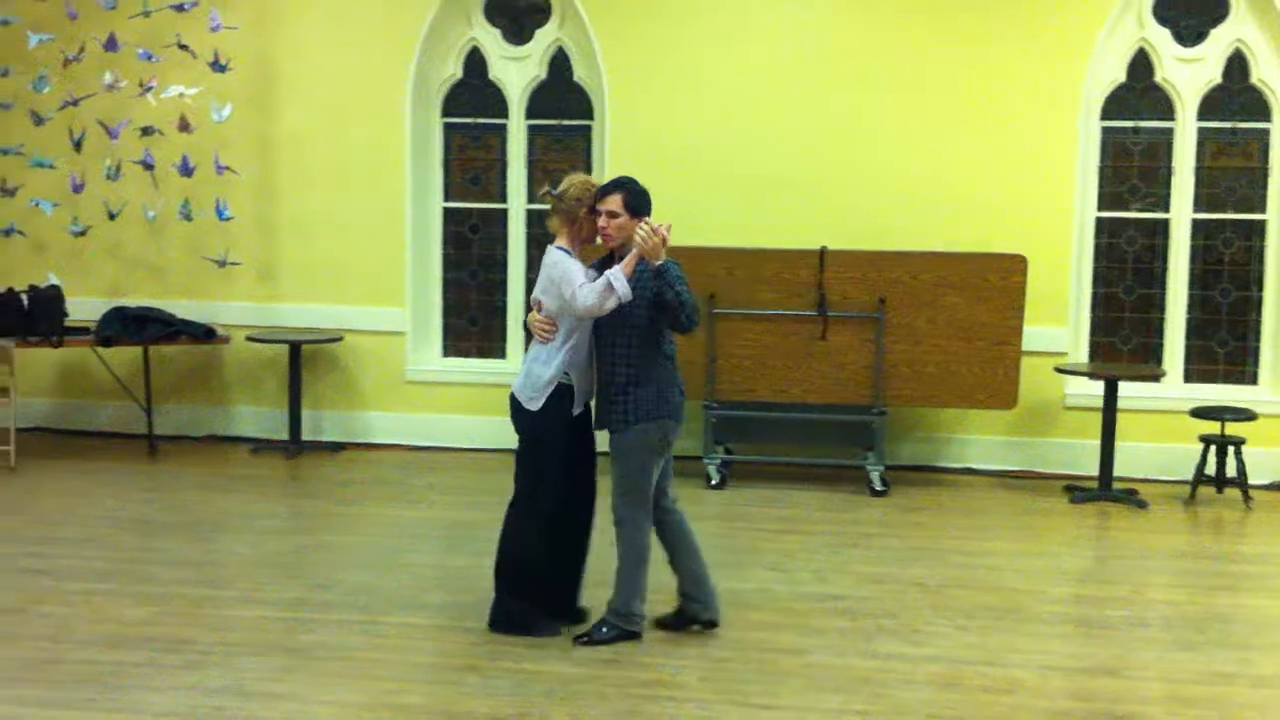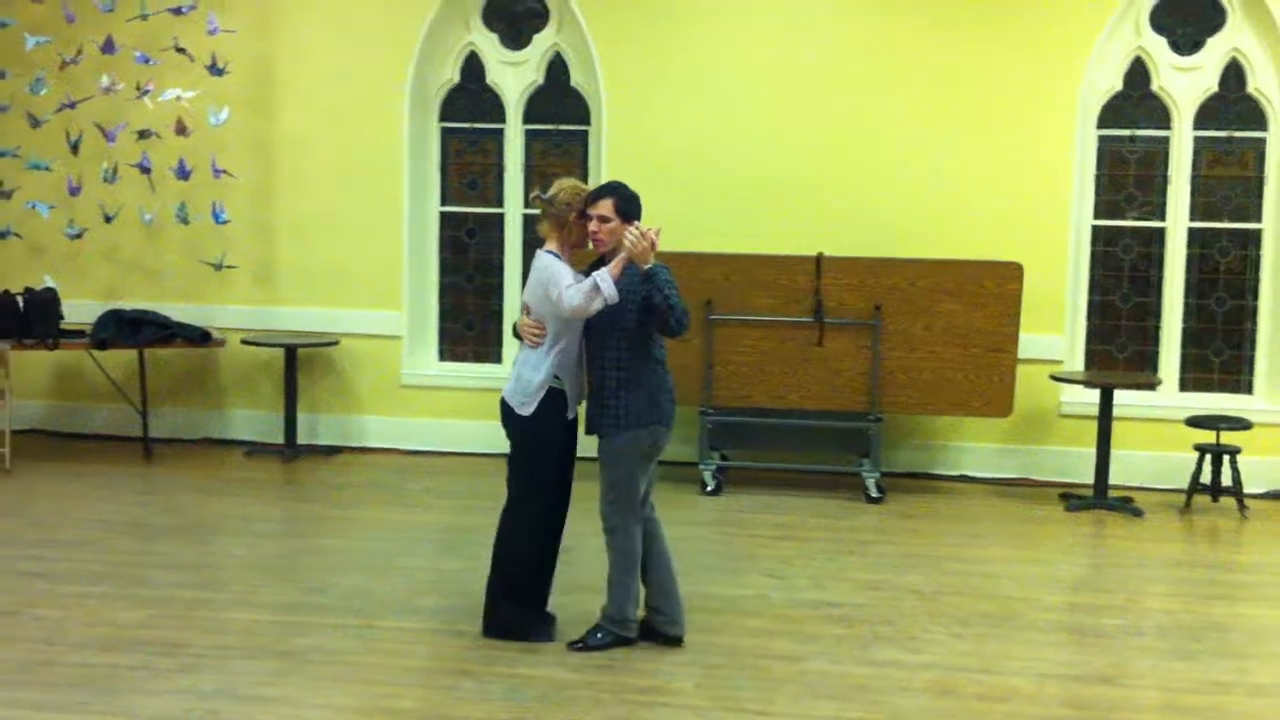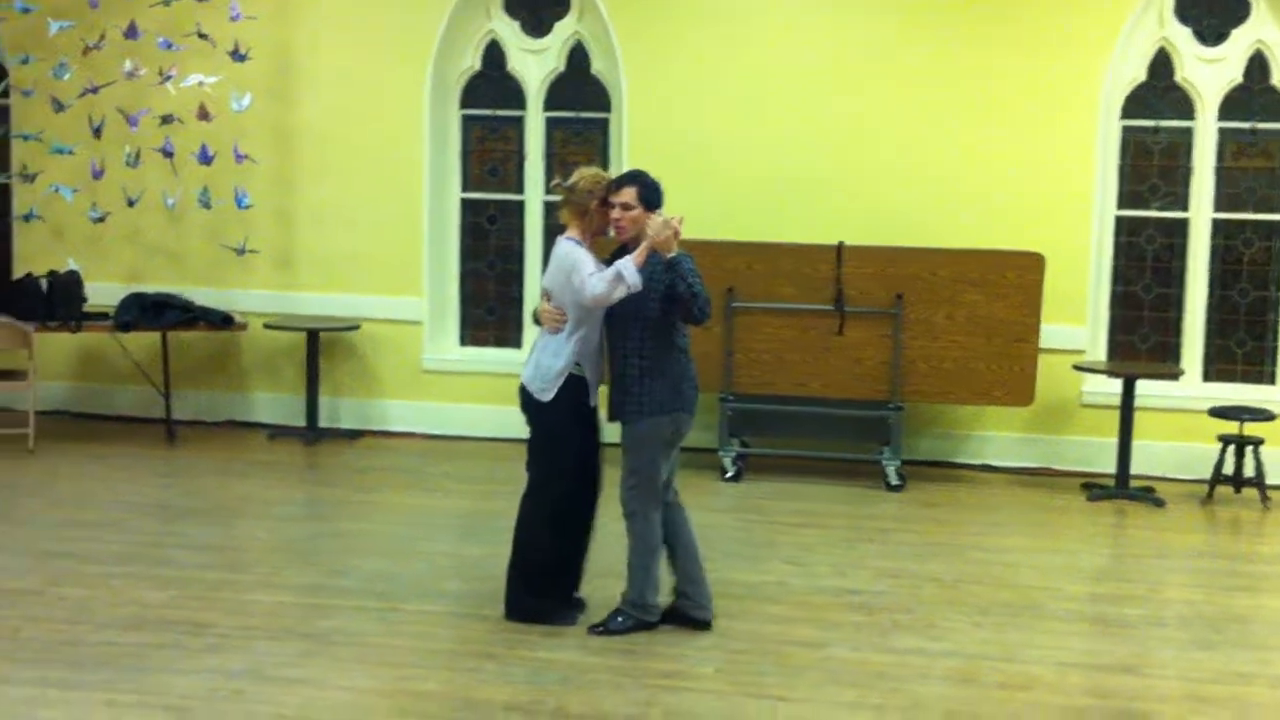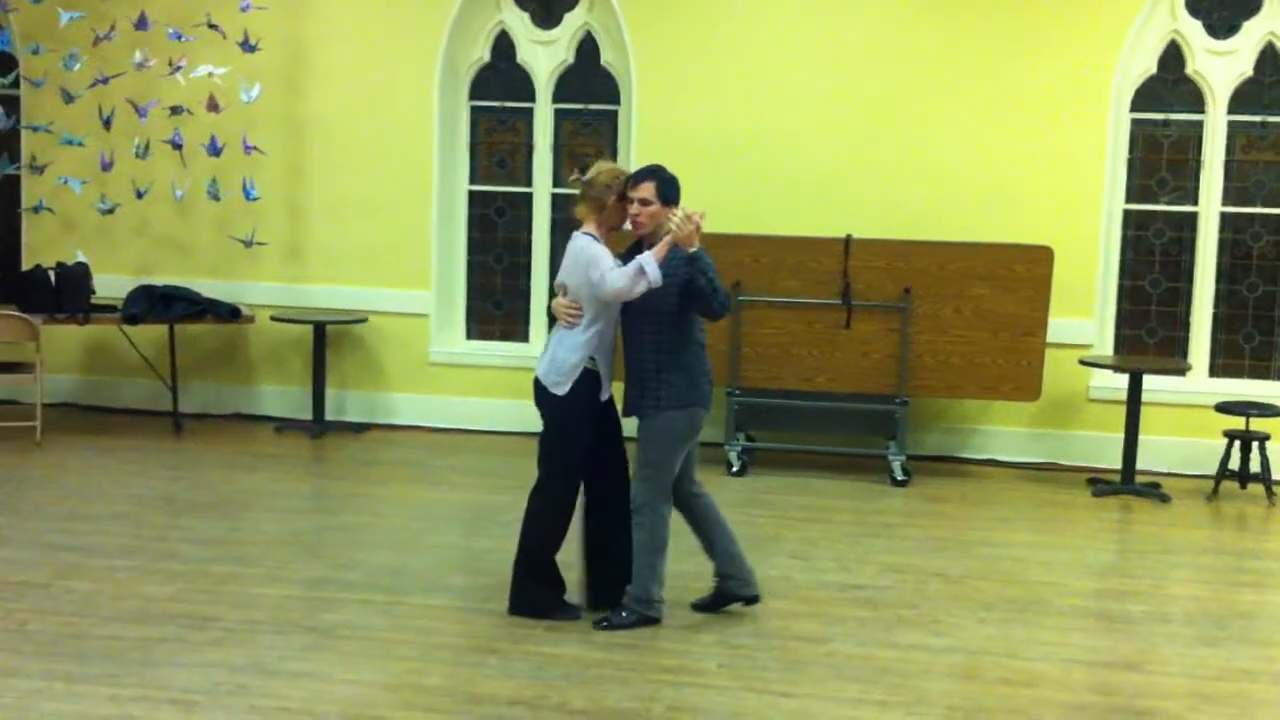
dt=0.2s
person 1, frame 1
left shoulder: (658, 272)
right shoulder: (599, 272)
left elbow: (688, 322)
left wrist: (658, 262)
right wrist: (536, 319)
left hip: (648, 408)
right hip: (627, 408)
left knee: (631, 512)
right knee: (661, 507)
left ankle: (625, 617)
right ankle: (700, 603)
person 1, frame 2
left shoulder: (649, 275)
right shoulder: (590, 278)
left elbow: (676, 325)
left wrist: (646, 266)
right wrist: (525, 323)
left hip: (639, 414)
right hip: (615, 413)
left knee: (621, 517)
right knee: (640, 515)
left ankle: (619, 623)
right ankle: (665, 619)
person 1, frame 3
left shoulder: (669, 264)
right shoulder: (612, 266)
left elbow: (698, 313)
right elbow: (576, 308)
left wrist: (670, 255)
right wrist: (545, 310)
left hip: (662, 401)
right hip: (639, 401)
left knee: (640, 502)
right knee: (663, 500)
left ankle: (640, 607)
right ankle: (693, 601)
person 1, frame 4
left shoulder: (685, 260)
right shoulder: (628, 260)
left elbow: (717, 309)
left wrist: (691, 250)
right wrist: (560, 304)
left hip: (677, 396)
right hip: (656, 395)
left knee: (648, 496)
right knee: (684, 489)
left ankle: (643, 602)
right ankle: (736, 579)
person 2, frame 1
left shoulder: (568, 261)
right shoulder: (561, 263)
right elbow: (588, 303)
right wrist: (635, 257)
left hip: (569, 399)
right hip: (545, 400)
left knee: (575, 498)
right knee: (535, 501)
left ankle: (554, 599)
right ankle: (512, 610)
person 2, frame 2
left shoulder: (555, 264)
right shoulder: (551, 267)
right elbow: (575, 304)
right wrist: (623, 259)
left hip: (554, 402)
right hip: (536, 405)
left knee: (550, 505)
right knee: (528, 506)
left ankle: (528, 606)
right ankle: (506, 616)
person 2, frame 3
left shoulder: (575, 252)
right shoulder: (572, 255)
right elbow: (598, 292)
right wrist: (648, 247)
left hip: (573, 388)
right hip: (555, 390)
left knee: (579, 489)
right knee: (549, 491)
left ankle: (556, 589)
right ankle: (529, 598)
person 2, frame 4
left shoulder: (589, 247)
right shoulder: (588, 250)
right elbow: (619, 287)
right wrist: (667, 243)
left hip: (588, 383)
right hip: (568, 385)
left knee: (610, 483)
right knee: (558, 485)
left ankle: (609, 585)
right ankle: (533, 593)
